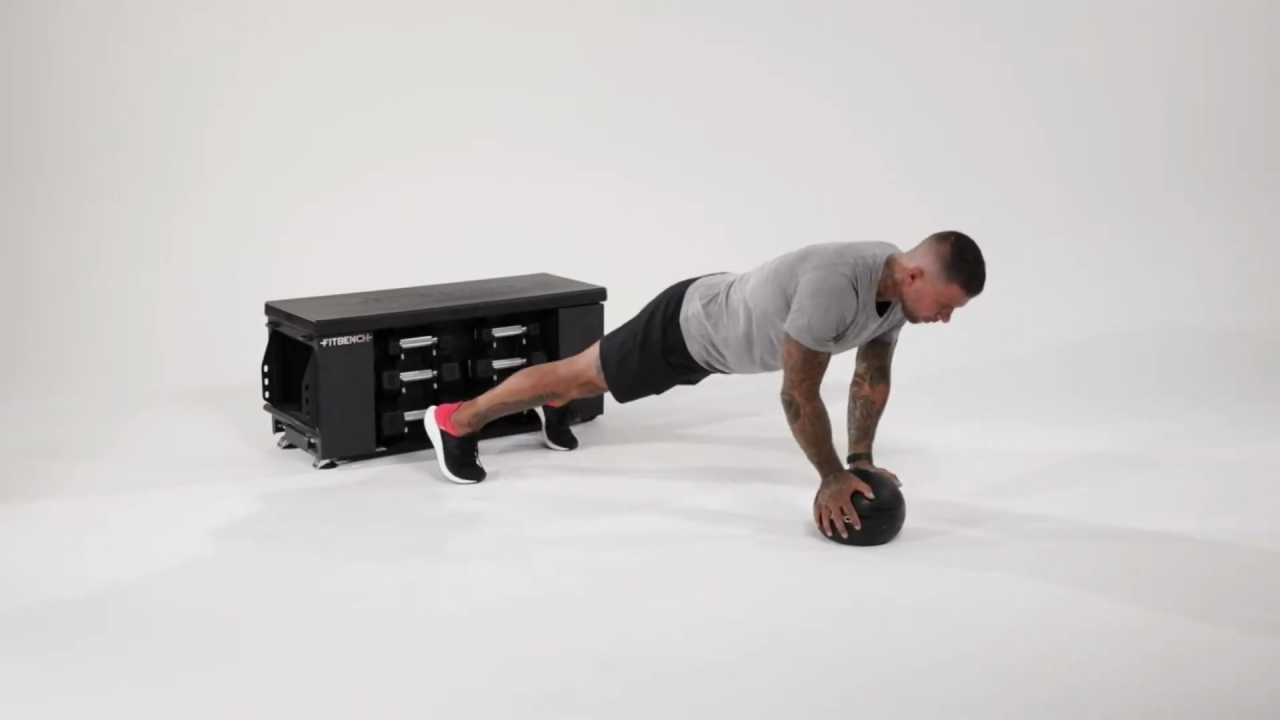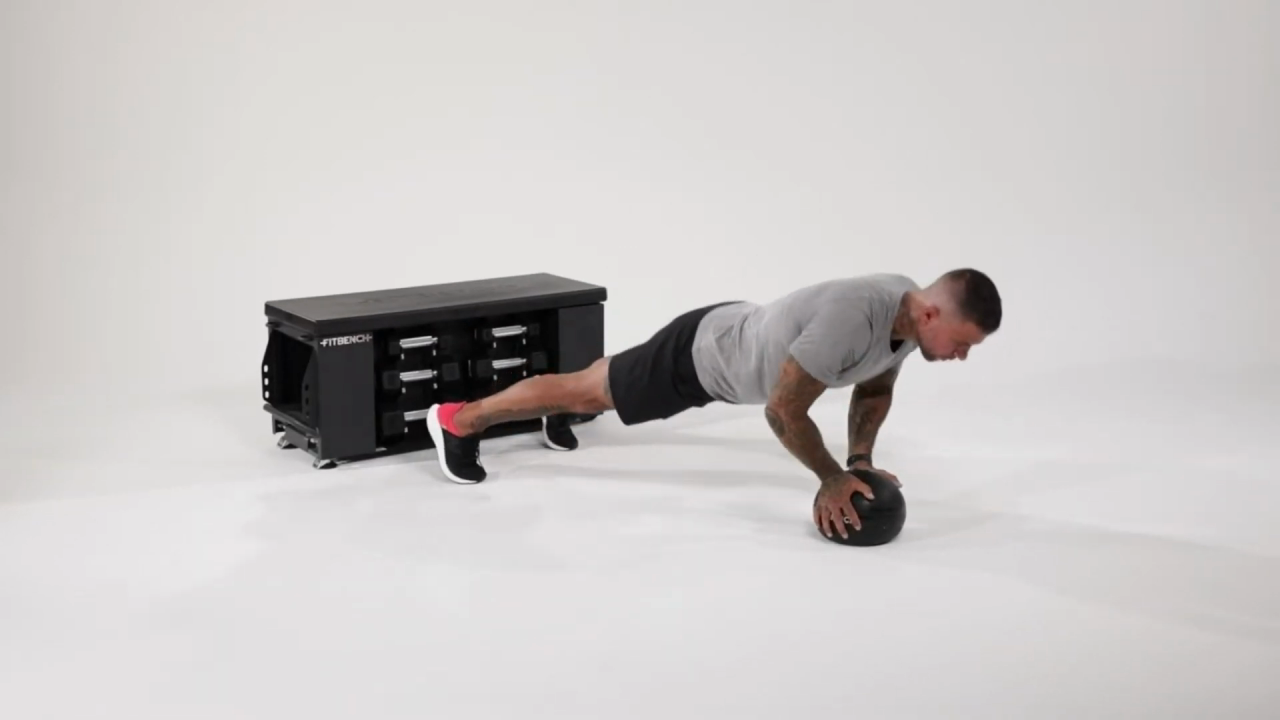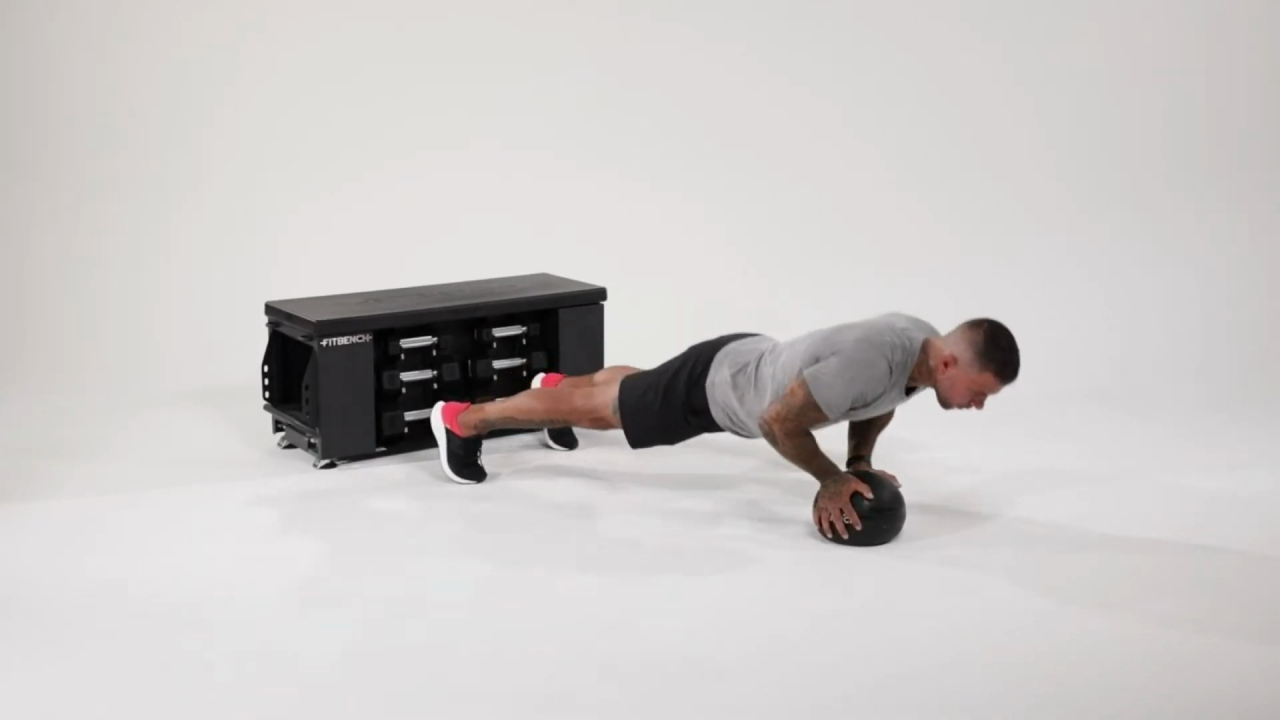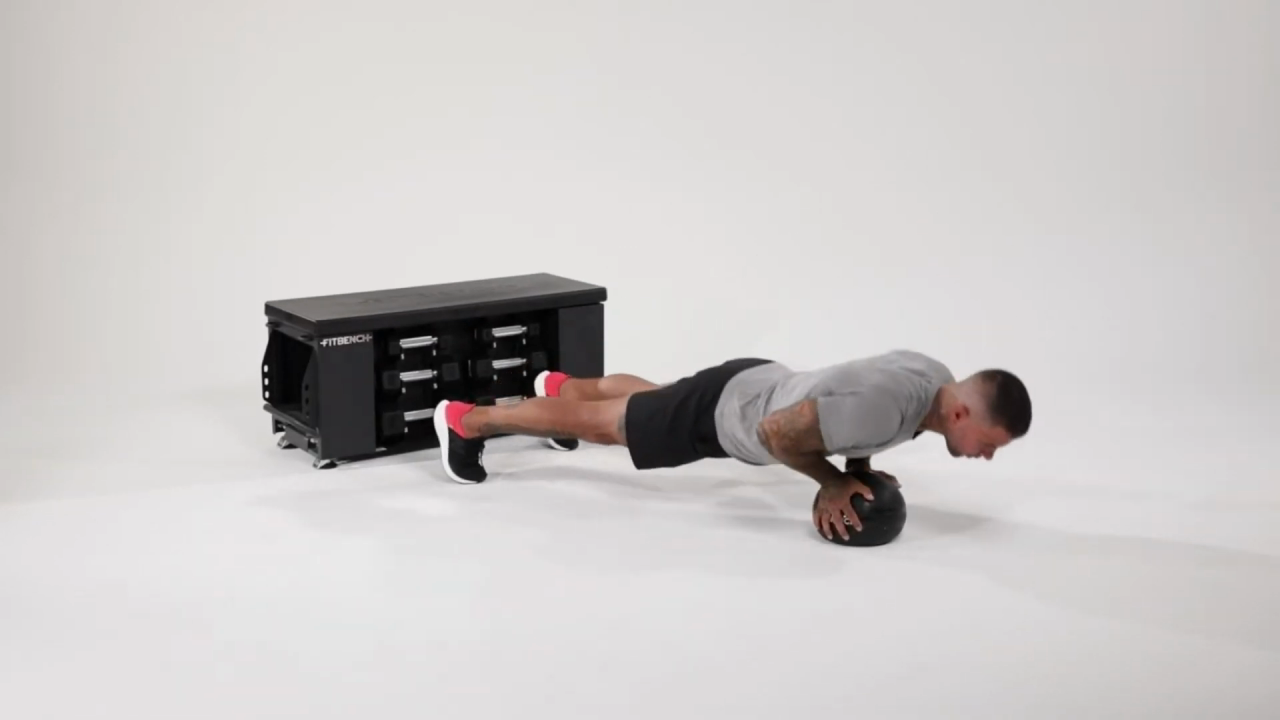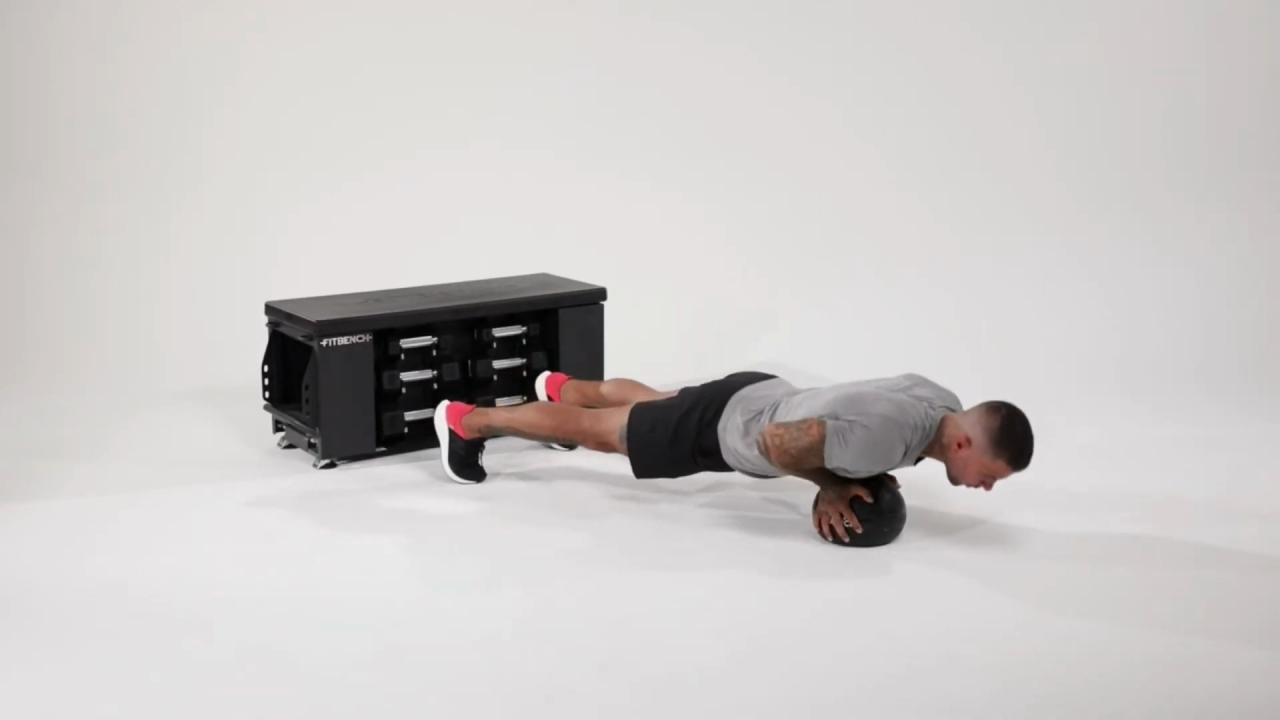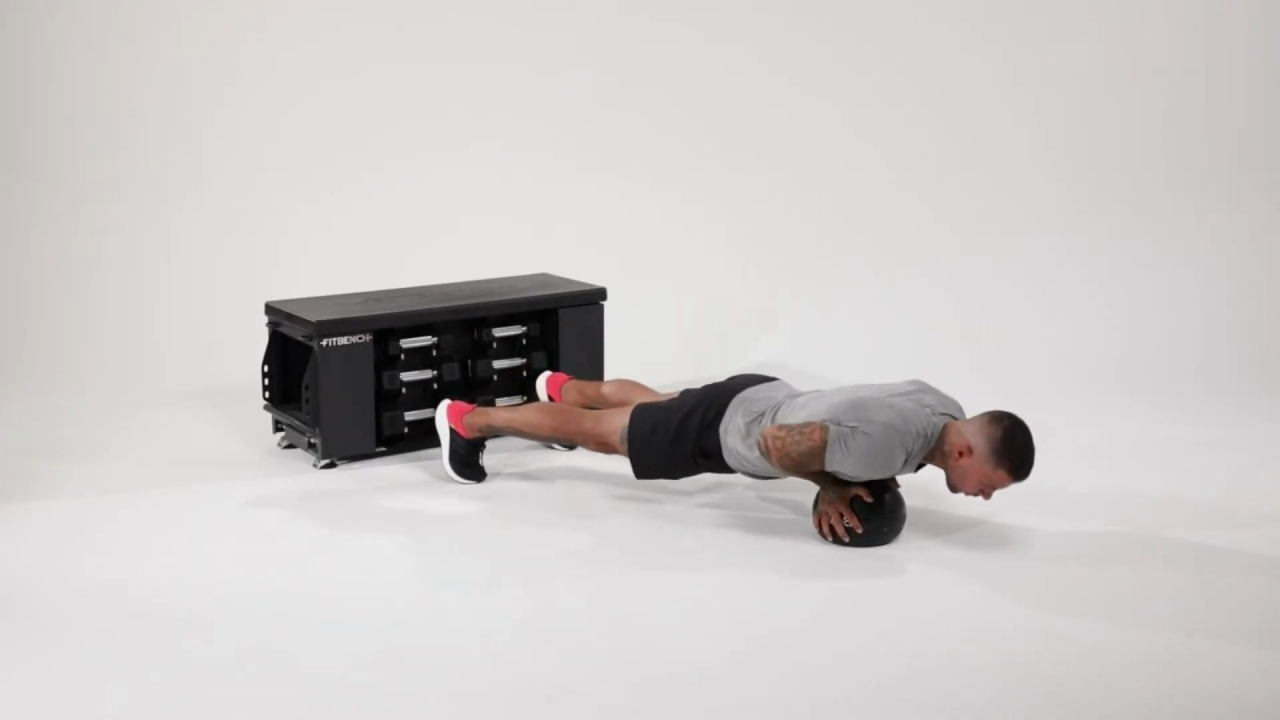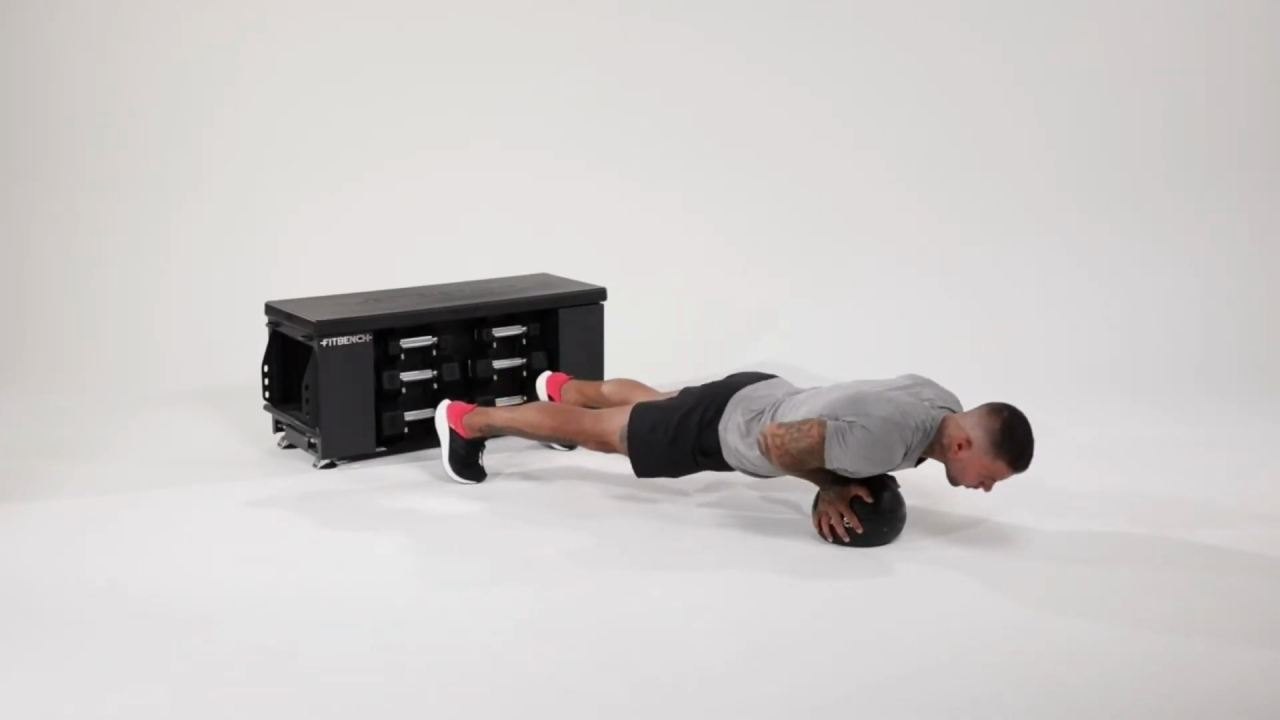
dt=0.2s
person 1, frame 1
left shoulder: (897, 286)
right shoulder: (835, 287)
left elbow: (872, 374)
right elbow: (798, 394)
left wrist: (861, 459)
right wrist: (832, 478)
left hip: (719, 328)
right hip: (689, 324)
left knee: (600, 373)
right knee: (585, 374)
left ankle: (552, 409)
right ankle: (455, 421)
person 1, frame 2
left shoulder: (908, 311)
right shoulder: (851, 319)
left elbow: (876, 383)
right elbow: (781, 409)
left wrist: (861, 460)
right wrist: (832, 479)
left hip: (735, 340)
right hip: (700, 353)
left knee: (618, 378)
right knee: (593, 392)
left ankle: (555, 391)
right ankle: (458, 420)
person 1, frame 3
left shoulder: (922, 344)
right shoulder: (872, 364)
right elbow: (777, 421)
left wrist: (860, 464)
right wrist: (832, 481)
left hip: (748, 362)
right hip: (713, 387)
left knee: (635, 384)
right knee: (597, 410)
left ankle: (558, 383)
right ankle: (461, 418)
person 1, frame 4
left shoulder: (935, 380)
right shoulder: (884, 412)
right elbow: (775, 431)
left wrist: (860, 464)
right wrist: (832, 482)
left hip: (757, 382)
right hip: (721, 414)
left knee: (644, 396)
right knee: (601, 424)
left ankle: (560, 384)
right ankle: (464, 420)
person 1, frame 5
left shoulder: (943, 406)
right shoulder: (885, 438)
right elbow: (776, 443)
left wrist: (862, 469)
right wrist: (832, 486)
left hip: (758, 396)
right hip: (723, 429)
left knee: (651, 401)
right knee: (601, 432)
left ankle: (560, 388)
right ankle: (465, 420)
person 1, frame 6
left shoulder: (945, 412)
right shoulder: (887, 447)
right elbow: (777, 444)
left wrist: (856, 470)
right wrist: (832, 485)
left hip: (759, 398)
right hip: (724, 431)
left knee: (651, 401)
right knee: (601, 433)
left ankle: (562, 387)
right ankle: (466, 419)
person 1, frame 7
left shoulder: (944, 406)
right shoulder: (887, 440)
right elbow: (776, 442)
left wrist: (856, 473)
right wrist: (832, 486)
left hip: (759, 396)
right hip: (724, 428)
left knee: (648, 401)
right knee: (600, 432)
left ankle: (562, 386)
right ankle: (466, 420)
